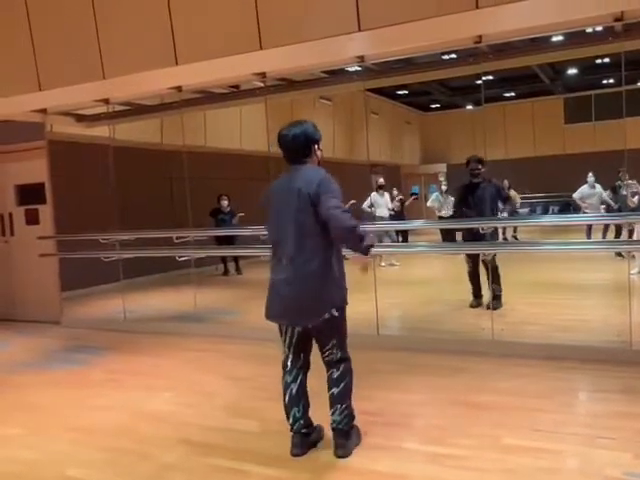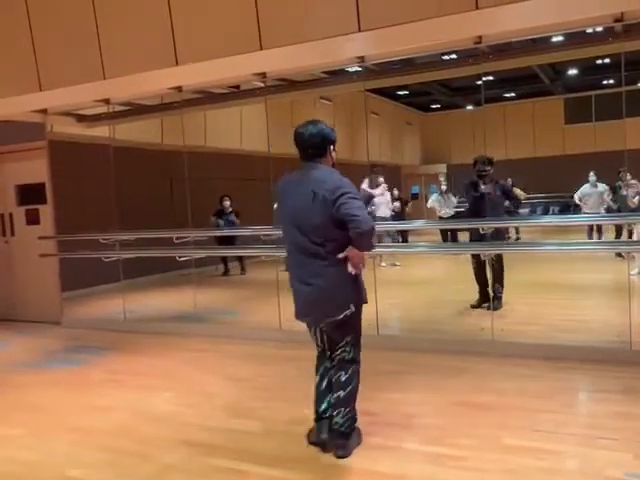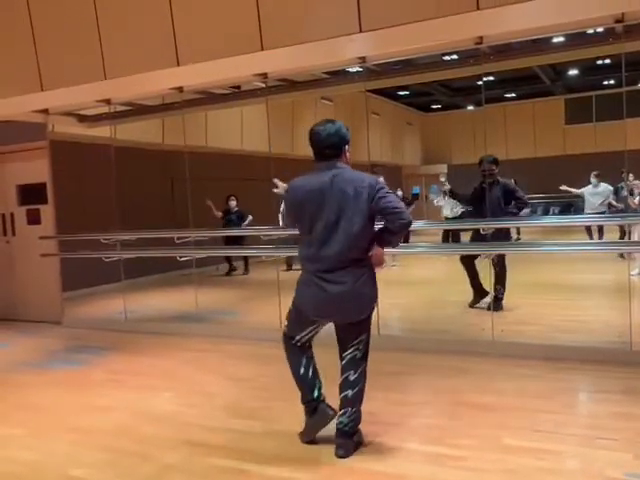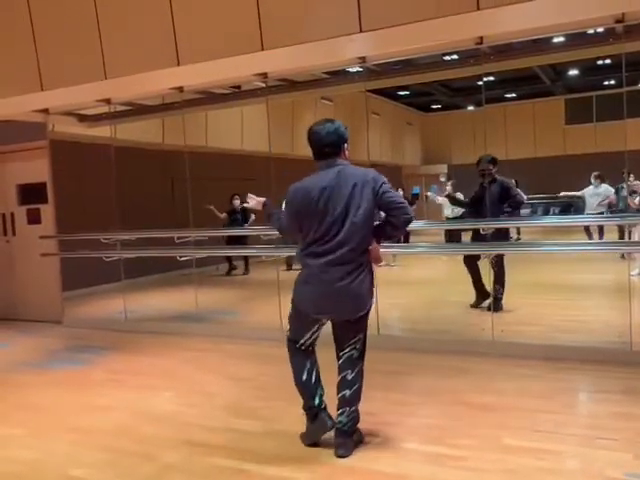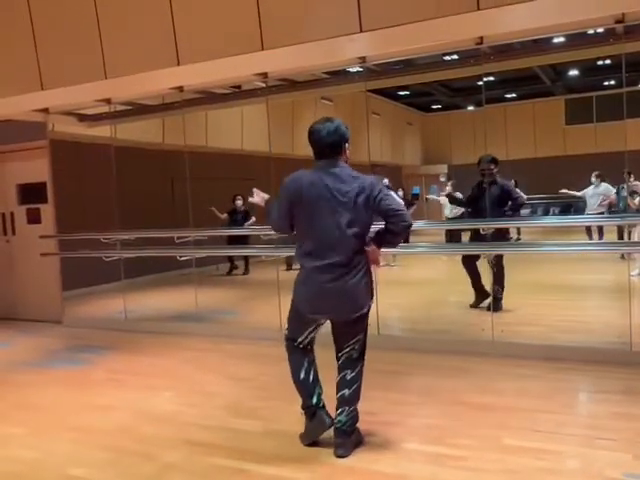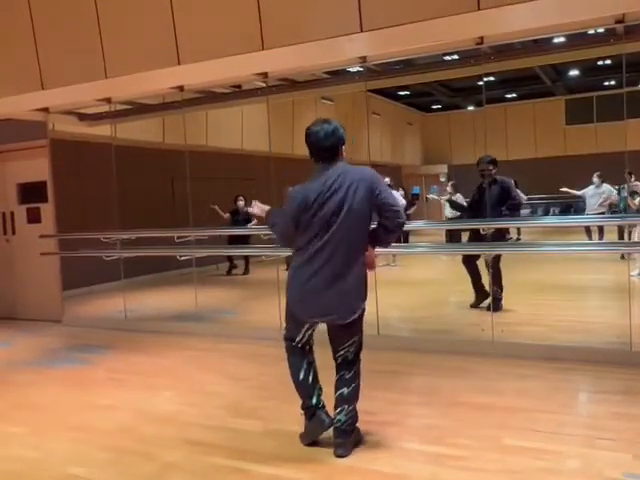
dt=0.4s
person 1, frame 1
left shoulder: (274, 190)
right shoulder: (319, 181)
right elbow: (341, 224)
right wrist: (362, 246)
left hip: (283, 293)
right hip: (320, 292)
left knee: (294, 364)
right knee: (337, 362)
left ankle: (300, 433)
right ankle: (343, 434)
person 1, frame 2
left shoulder: (285, 187)
right shoulder: (337, 184)
right elbow: (362, 225)
left wrist: (363, 197)
right wrist: (358, 249)
left hip: (305, 291)
right hip: (339, 290)
left knee: (325, 357)
right knee: (346, 361)
left ankle: (323, 425)
right ankle: (343, 434)
person 1, frame 3
left shoulder: (299, 188)
right shoulder: (367, 183)
right elbow: (401, 218)
right wrist: (378, 242)
left hip: (314, 289)
right hip: (356, 291)
left knee: (294, 341)
right knee: (354, 362)
left ankle: (315, 408)
right ankle: (347, 435)
person 1, frame 4
left shoulder: (301, 190)
right shoulder: (369, 179)
left elbow: (289, 229)
right elbow: (403, 214)
left wrist: (265, 207)
right wrist: (376, 237)
left hip: (313, 289)
right hip: (354, 290)
left knee: (299, 348)
right knee: (351, 359)
left ankle: (317, 416)
right ankle: (346, 434)
person 1, frame 5
left shoulder: (296, 184)
right shoulder: (366, 185)
left elbow: (282, 226)
right elbow: (402, 222)
left wrist: (268, 204)
right wrist: (376, 244)
left hip: (310, 290)
right hip: (352, 291)
left knee: (298, 345)
right knee: (351, 360)
left ankle: (315, 414)
right ankle: (345, 433)
person 1, frame 6
left shoulder: (300, 193)
right shoulder: (366, 179)
left elbow: (286, 238)
right elbow: (396, 218)
left wrist: (268, 214)
right wrist: (372, 243)
left hip: (304, 291)
right hip: (347, 293)
left knee: (297, 348)
right knee: (347, 361)
left ankle: (315, 415)
right ankle: (344, 433)
person 2, frame 1
left shoulder: (493, 186)
right shoulder: (464, 189)
left elbow: (508, 200)
right elbow: (458, 210)
right wrist: (472, 218)
left hip: (489, 231)
right hip: (470, 232)
left knee: (490, 263)
right knee: (472, 265)
left ankle: (497, 296)
right ankle: (477, 296)
person 2, frame 2
left shoulder: (501, 186)
right shoulder: (471, 186)
left elbow: (515, 200)
right elbow: (471, 203)
left wrist: (503, 211)
right wrist: (482, 193)
left hip: (496, 231)
right hip: (477, 231)
left knee: (495, 264)
right knee: (477, 264)
left ankle: (497, 297)
right ankle: (483, 295)
person 2, frame 3
left shoulder: (505, 185)
right shoulder: (479, 187)
left elbow: (522, 201)
right elbow: (469, 201)
left wrist: (508, 213)
right wrist: (451, 192)
left hip: (499, 232)
right hip: (480, 231)
left knee: (498, 264)
right knee: (466, 258)
left ankle: (498, 299)
right ankle: (479, 292)
person 2, frame 4
left shoulder: (503, 184)
right shoulder: (481, 188)
left elbow: (519, 200)
right elbow: (471, 206)
left wrist: (503, 213)
right wrist: (452, 198)
left hip: (498, 230)
right hip: (479, 230)
left knee: (496, 263)
right knee: (470, 259)
left ankle: (497, 298)
right ankle: (482, 294)
person 2, frame 5
left shoulder: (504, 185)
right shoulder: (478, 187)
left elbow: (519, 202)
right elbow: (468, 203)
left wrist: (504, 214)
right wrist: (451, 197)
left hip: (498, 232)
right hip: (479, 231)
left knee: (496, 263)
right knee: (468, 259)
left ankle: (497, 298)
right ankle: (481, 293)
person 2, frame 6
left shoulder: (504, 183)
right shoulder: (479, 188)
left elbow: (517, 202)
right elbow: (470, 209)
left wrist: (501, 214)
right wrist: (451, 201)
left hip: (497, 231)
right hip: (479, 231)
left knee: (492, 263)
right knee: (468, 259)
left ankle: (497, 298)
right ankle: (481, 292)
